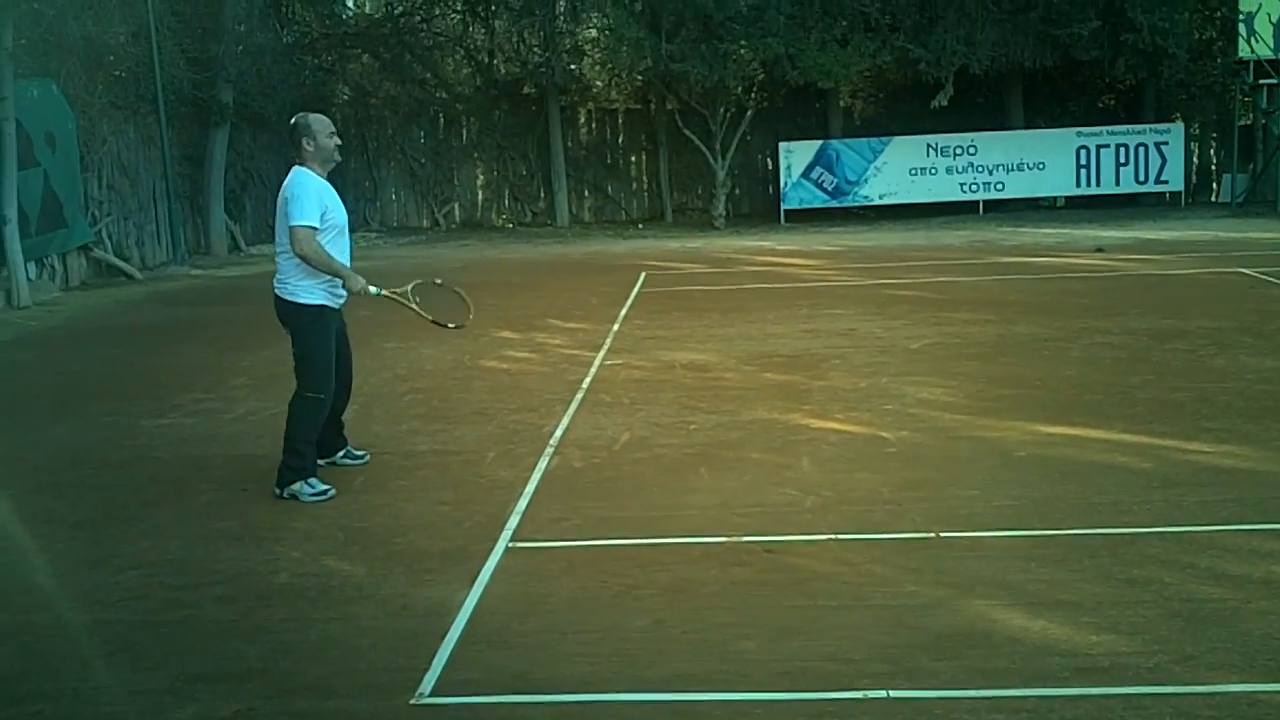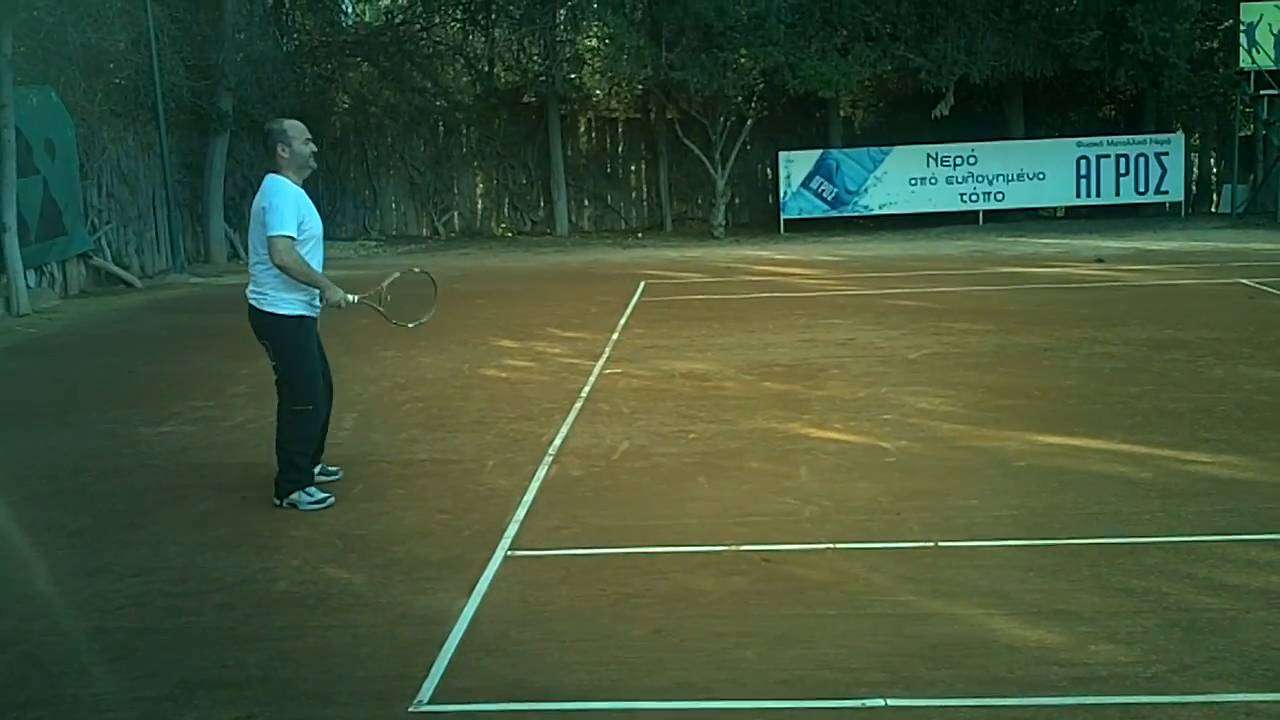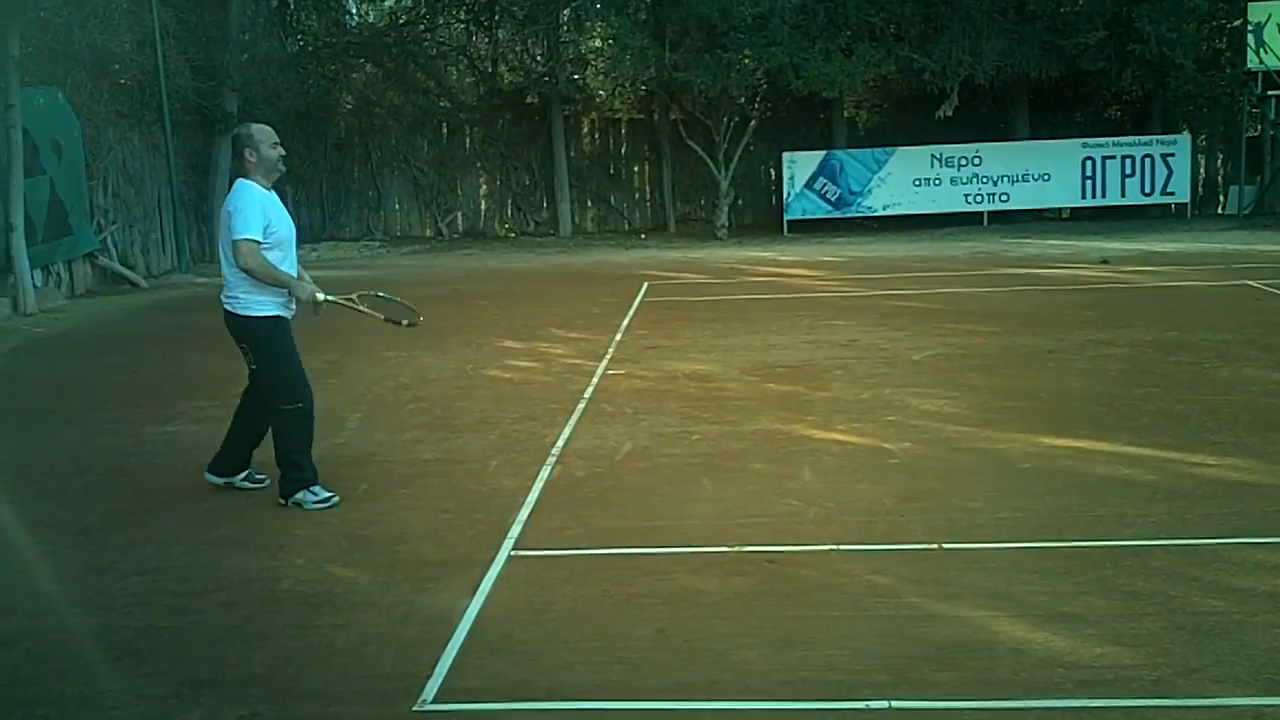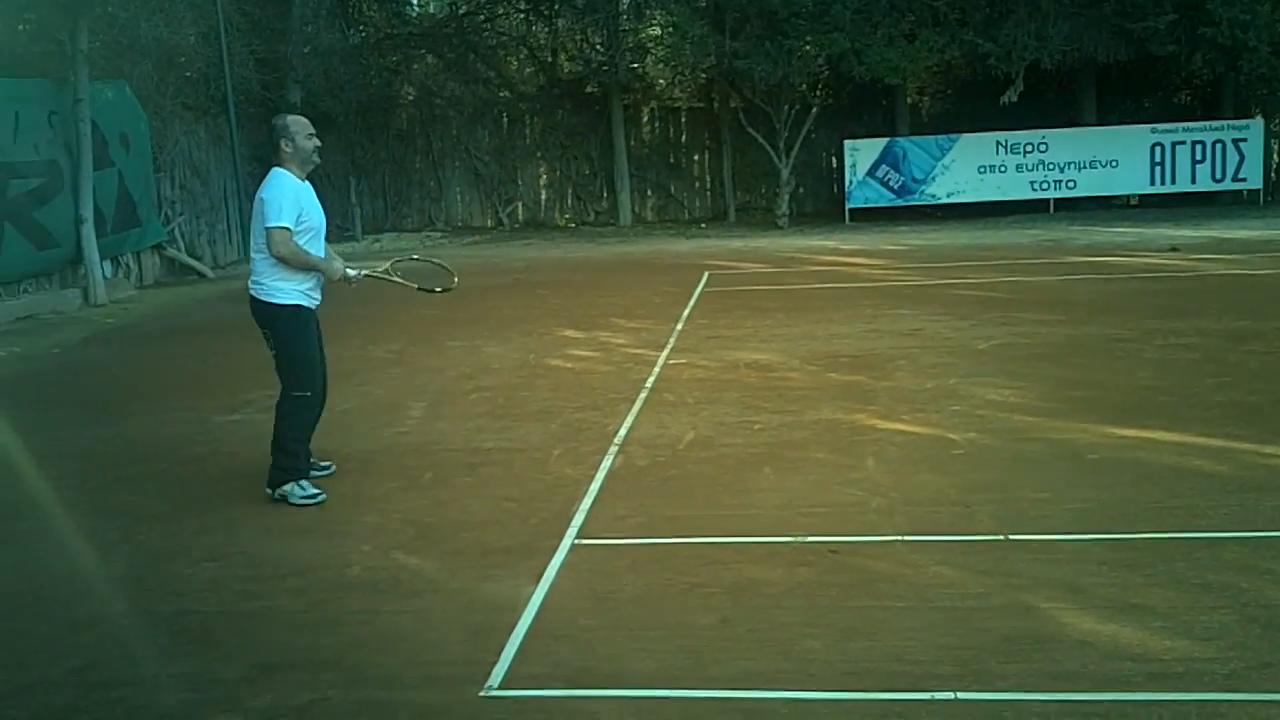
dt=0.4s
person 1, frame 1
left shoulder: (318, 183)
right shoulder: (303, 185)
right elbow: (303, 245)
left wrist: (340, 281)
right wrist: (348, 276)
left hip: (324, 302)
right hip: (306, 304)
left knee: (339, 378)
right knee: (315, 388)
left ankle: (330, 446)
right ankle: (294, 476)
person 1, frame 2
left shoulder: (291, 192)
right shoulder: (280, 194)
right elbow: (283, 256)
left wrist: (316, 292)
right wrist: (327, 287)
left hip: (295, 312)
right hip: (281, 315)
left knee: (319, 390)
right knee: (304, 400)
left ankle: (307, 464)
right ankle: (292, 486)
person 1, frame 3
left shoulder: (267, 196)
right shoulder: (247, 198)
right elbow: (247, 259)
left wrist: (305, 281)
right wrist: (294, 285)
left hip: (266, 314)
right hip: (257, 316)
left knee: (265, 394)
right knee: (294, 399)
left ankle: (228, 466)
right ankle: (298, 485)
person 1, frame 4
left shoulder: (302, 186)
right shoulder: (280, 187)
right elbow: (280, 246)
left wrist: (336, 262)
right wrist: (325, 267)
left hip: (298, 303)
right hip: (281, 304)
left knee: (310, 385)
right knee: (303, 389)
left ankle: (293, 462)
right ankle: (287, 478)
